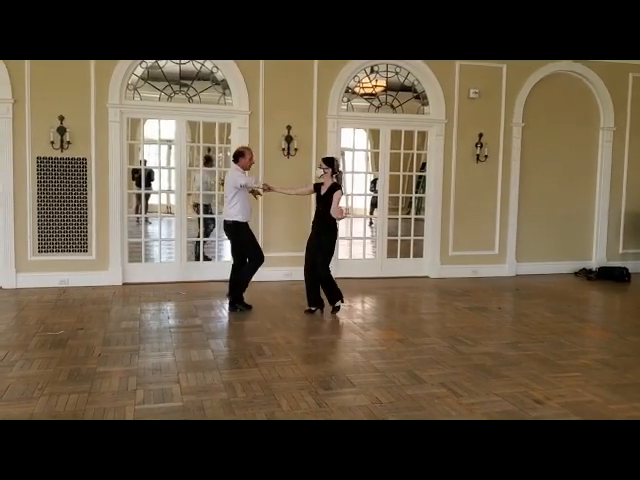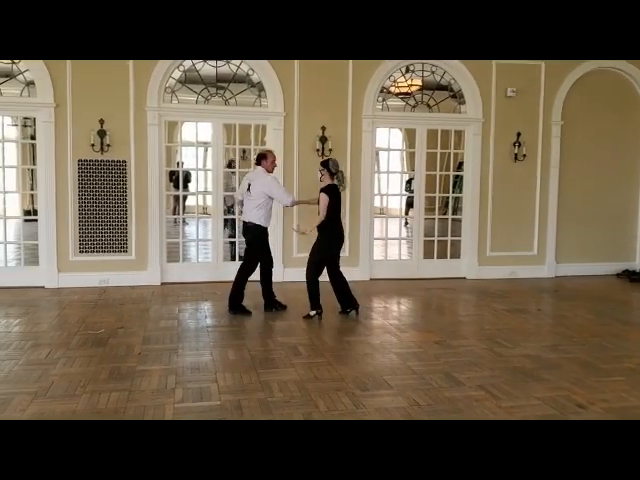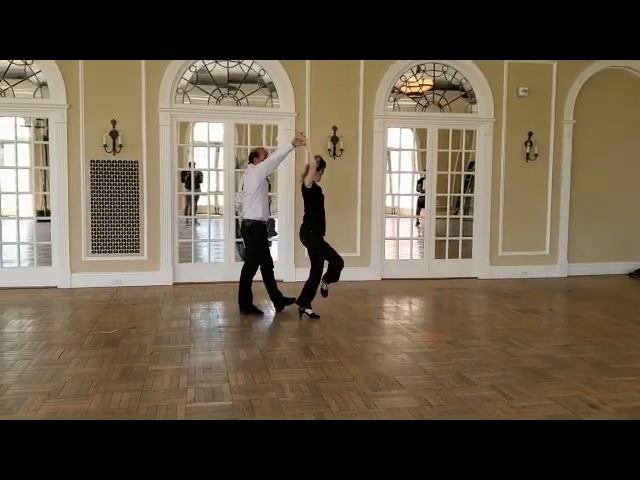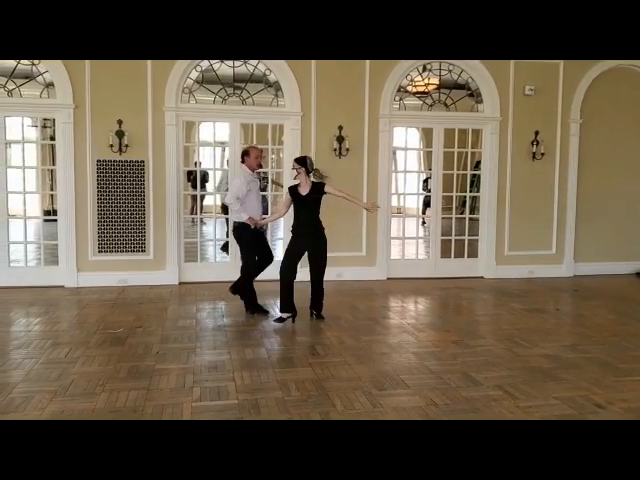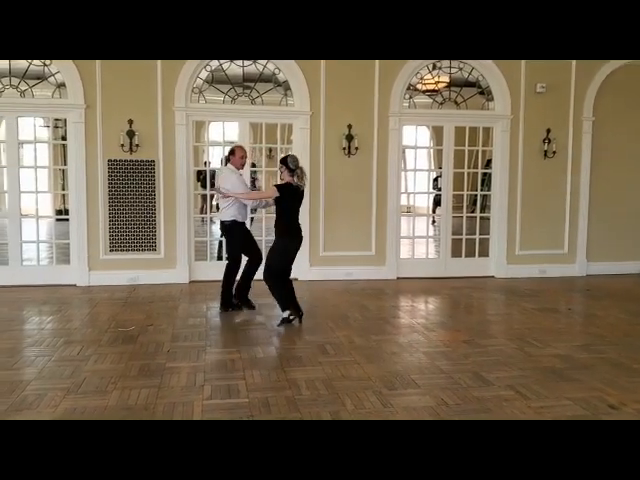
dt=0.5s
person 1, frame 1
left shoulder: (236, 173)
right shoulder: (236, 174)
right elbow: (244, 182)
left wrist: (251, 189)
right wrist: (259, 185)
left hip: (235, 223)
right hip: (237, 224)
left knee: (240, 261)
right knee: (257, 258)
left ankle: (235, 301)
right ankle: (235, 292)
person 1, frame 2
left shoulder: (249, 177)
right shoulder: (268, 179)
left elbow: (239, 197)
right elbow: (286, 199)
right wrist: (298, 201)
left hip: (249, 225)
right hip: (256, 228)
left knee: (266, 263)
right knee: (249, 265)
left ankle: (269, 301)
right ankle: (234, 304)
person 1, frame 3
left shoulder: (251, 175)
right shoulder: (255, 172)
left elbow: (239, 201)
right elbow: (271, 161)
right wrist: (292, 144)
left hip: (255, 225)
right hip: (253, 226)
left knee: (266, 263)
right knee: (252, 264)
left ankle: (278, 301)
right ankle: (245, 305)
person 1, frame 4
left shoulder: (253, 177)
right shoulder: (242, 177)
right elbow: (230, 199)
right wrist: (247, 217)
left hip: (253, 227)
right hip: (243, 227)
left knee: (266, 257)
right knee: (249, 264)
left ankle: (239, 287)
right ankle: (251, 304)
person 1, frame 5
left shoulder: (224, 173)
right shoulder: (234, 177)
right elbow: (252, 201)
right wrist: (271, 202)
left hip: (228, 223)
right hip: (234, 224)
left knee: (234, 261)
right knee: (256, 256)
left ankle: (227, 301)
right ankle: (241, 294)
person 2, frame 1
left shoulder: (336, 189)
right shoulder: (317, 187)
left elbow: (333, 210)
right elbow: (294, 191)
left wrist: (339, 216)
right wrist: (273, 189)
left hip: (328, 232)
right hip: (316, 230)
left knee: (320, 267)
right knee: (309, 267)
left ankle: (336, 299)
right ankle: (315, 303)
person 2, frame 2
left shoulder: (325, 190)
right shoulder: (334, 188)
left elbow: (322, 215)
right elbow: (321, 203)
left wrist: (309, 229)
left hip: (327, 236)
right hip: (335, 235)
left knee: (312, 271)
right knee: (334, 270)
left ankle: (315, 308)
right ankle: (349, 304)
person 2, frame 3
left shoulder: (314, 186)
right shoulder: (308, 184)
right elbow: (312, 167)
right wrist: (308, 149)
left hip: (315, 233)
right hip: (310, 232)
left knee: (317, 269)
right knee: (337, 261)
left ankle: (304, 304)
right ankle: (326, 282)
person 2, frame 4
left shoulder: (319, 187)
right shoulder: (292, 190)
left elbow: (343, 194)
right elbow: (281, 212)
left wrist: (363, 204)
right wrist: (261, 221)
left hip: (317, 236)
right hip: (298, 237)
left knee: (317, 274)
right knee: (286, 270)
left ankle: (316, 309)
right ankle: (287, 310)
person 2, frame 5
left shoulder: (281, 189)
right shoulder: (299, 189)
left elbow: (253, 196)
left wrist: (231, 194)
left hip: (285, 238)
right hip: (295, 237)
left knee: (270, 276)
right knee: (283, 275)
left ankle: (288, 309)
right ankle: (294, 311)
